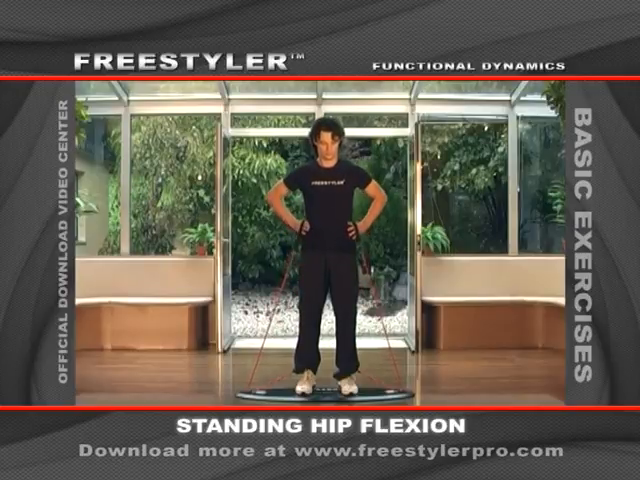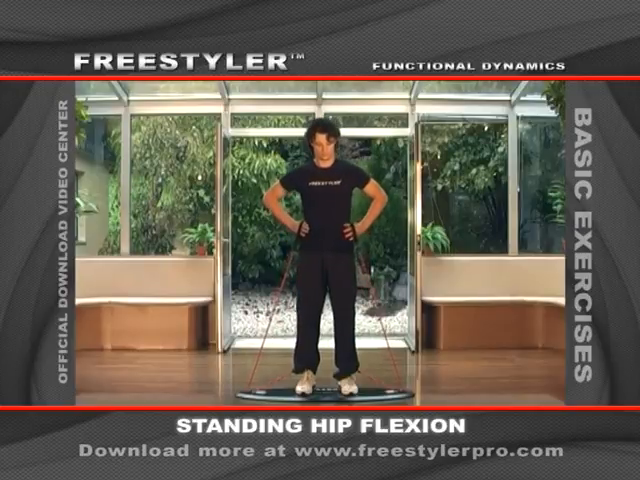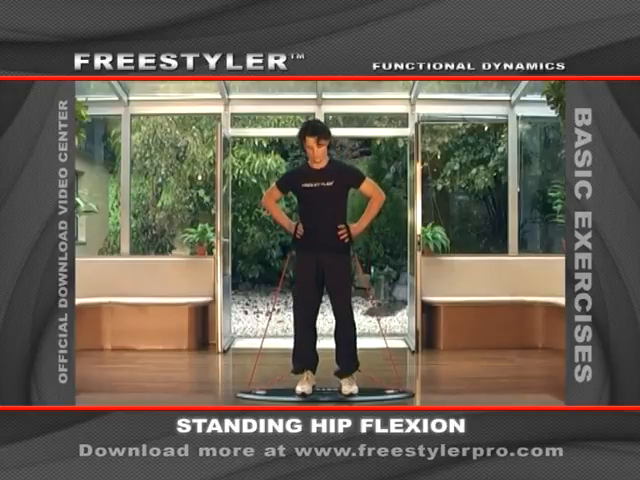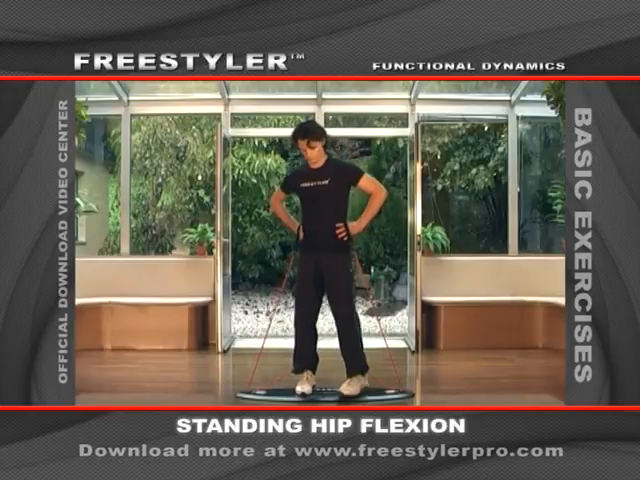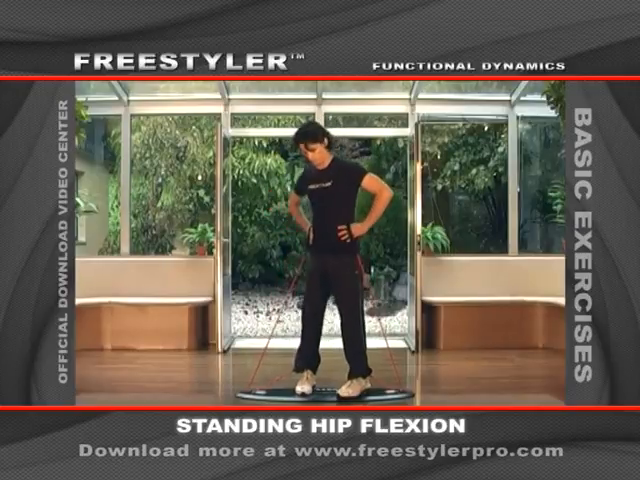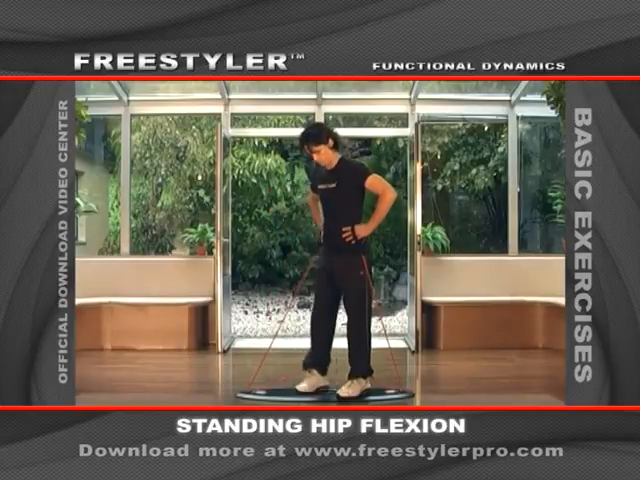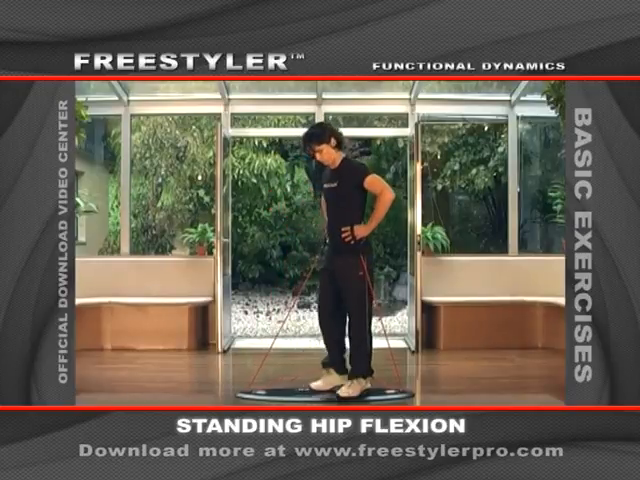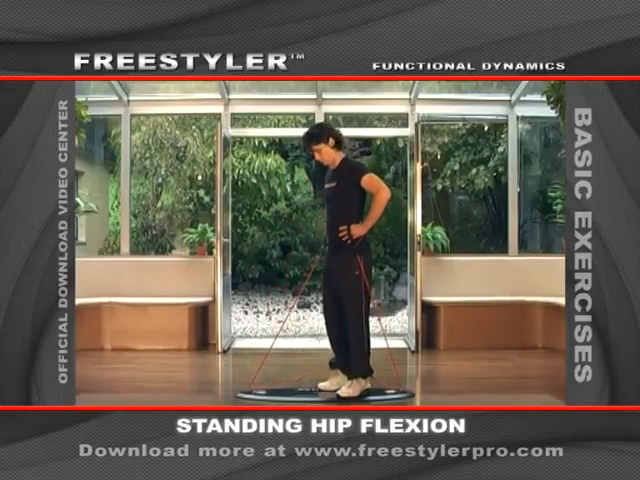
dt=0.2s
person 1, frame 1
left shoulder: (352, 172)
right shoulder: (304, 173)
left elbow: (380, 197)
right elbow: (273, 196)
left wrist: (364, 225)
right wrist: (293, 223)
left hip: (344, 253)
right hip: (313, 253)
left knee: (346, 314)
right knee: (309, 313)
left ankle: (347, 373)
right ankle: (306, 372)
person 1, frame 2
left shoulder: (350, 172)
right shoulder: (301, 174)
left elbow: (380, 197)
right elbow: (270, 197)
left wrist: (362, 226)
right wrist: (291, 224)
left hip: (341, 253)
right hip: (311, 254)
left knee: (344, 314)
right knee: (307, 313)
left ankle: (347, 373)
right ankle: (306, 372)
person 1, frame 3
left shoulder: (344, 172)
right shoulder: (296, 176)
left elbow: (378, 196)
right elbow: (268, 199)
left wrist: (359, 226)
right wrist: (288, 225)
left hip: (337, 253)
right hip: (306, 254)
left knee: (343, 313)
right knee: (304, 314)
left ankle: (348, 373)
right ankle: (306, 372)
person 1, frame 4
left shoulder: (343, 170)
right shoulder: (297, 176)
left elbow: (379, 191)
right elbow: (276, 201)
left wrist: (359, 224)
right wrist: (293, 226)
left hip: (337, 253)
right hip: (308, 254)
left knee: (344, 313)
right knee: (304, 315)
left ankle: (357, 373)
right ankle: (306, 372)
person 1, frame 5
left shoulder: (348, 170)
right shoulder: (307, 177)
left elbow: (385, 192)
right elbow: (292, 204)
left wrist: (364, 226)
left hip: (344, 255)
right hip: (318, 255)
left knee: (351, 317)
right knee: (311, 315)
left ankle: (359, 376)
right ankle: (307, 372)
person 1, frame 6
left shoulder: (353, 170)
right shoulder: (318, 175)
left elbow: (389, 193)
left wrist: (368, 227)
left hip: (352, 256)
right hip: (328, 255)
left knee: (357, 317)
right knee: (321, 314)
left ankle: (360, 376)
right ankle: (316, 371)
person 1, frame 7
left shoulder: (355, 169)
right shoulder: (326, 174)
left elbow: (387, 193)
left wrist: (367, 227)
left hip: (355, 256)
right hip: (332, 255)
left knee: (358, 317)
right knee: (328, 314)
left ankle: (360, 376)
right ankle: (336, 370)
person 1, frame 8
left shoulder: (353, 169)
right shoulder: (330, 174)
left elbow: (383, 192)
left wrist: (364, 227)
left hip: (353, 255)
right hip: (334, 254)
left knee: (355, 316)
right knee: (333, 316)
left ankle: (360, 376)
right ankle: (342, 371)
